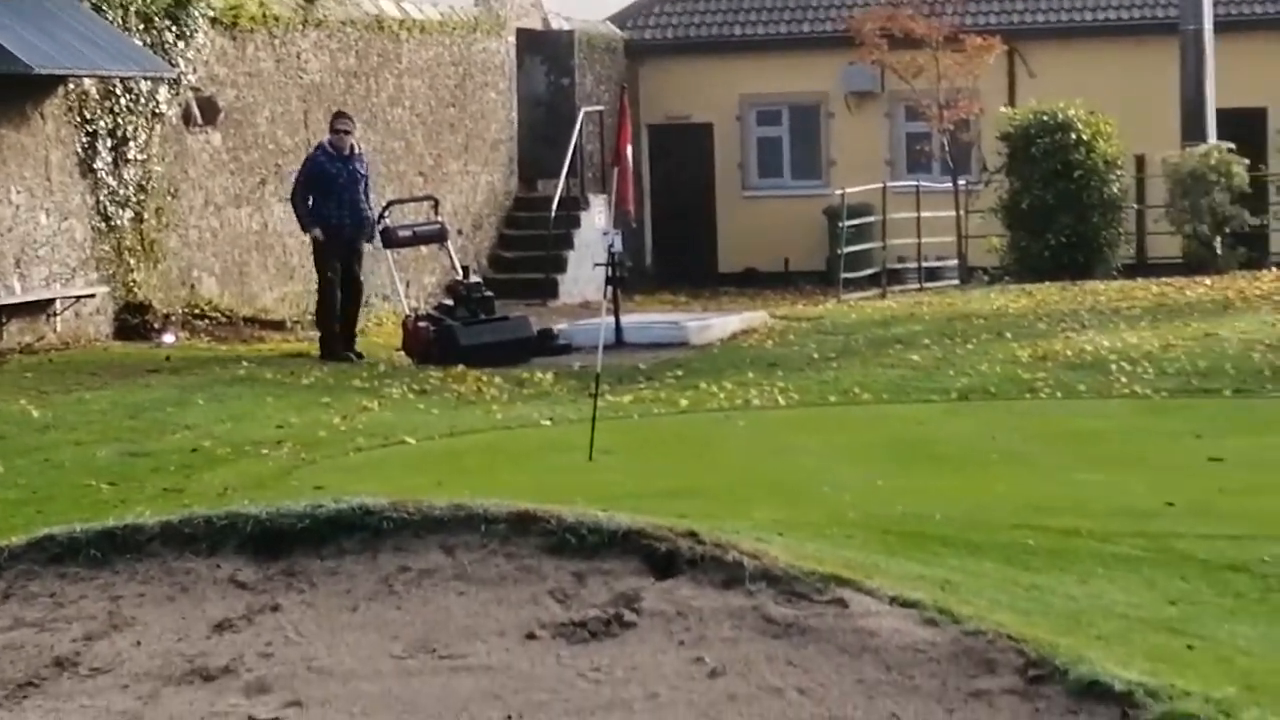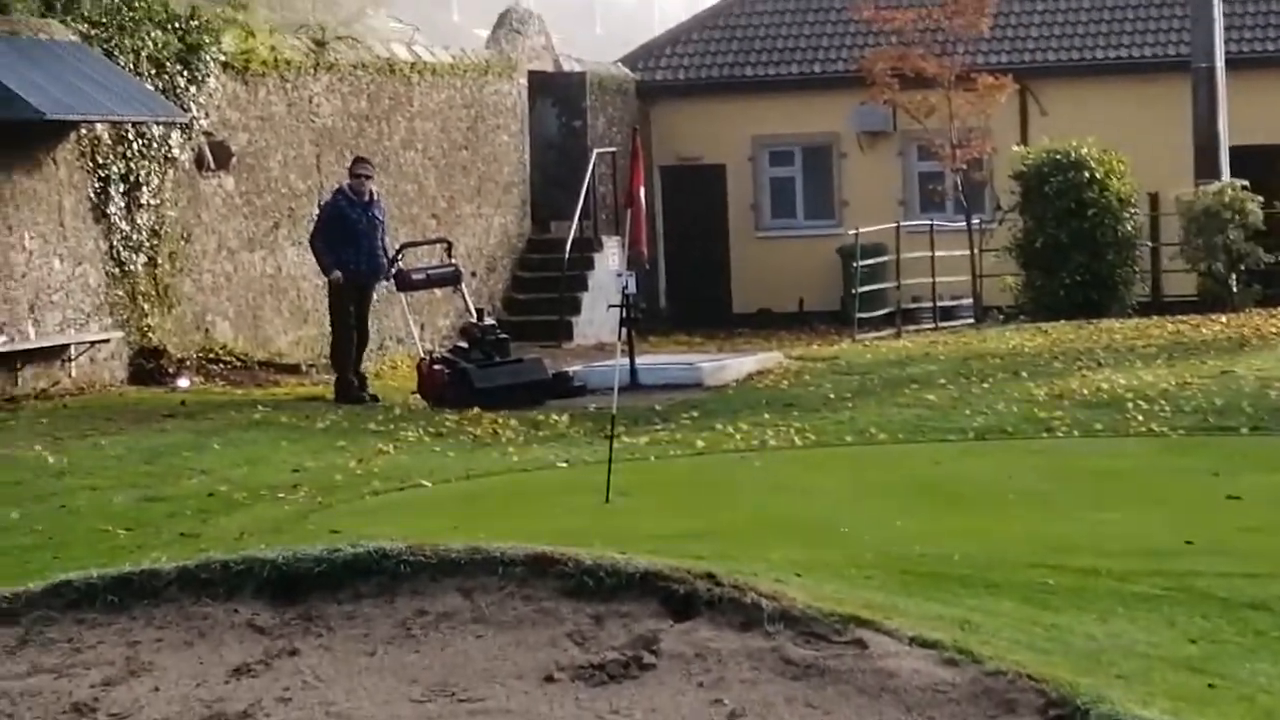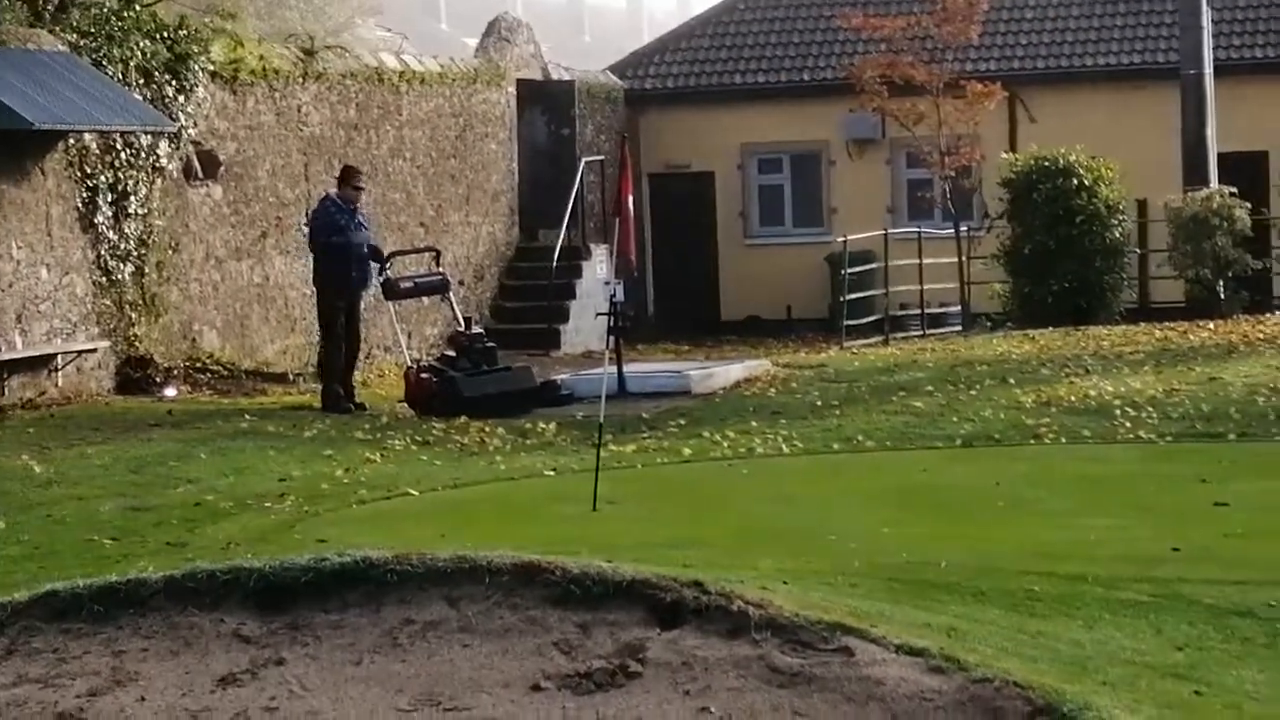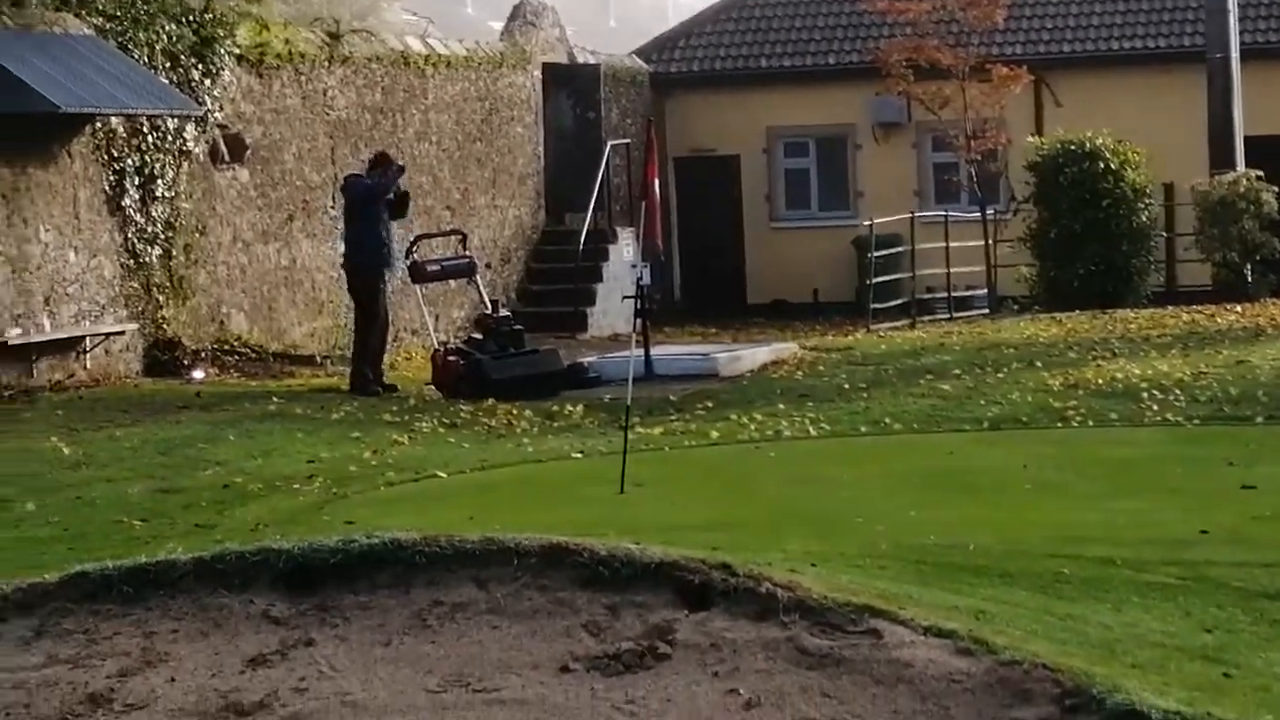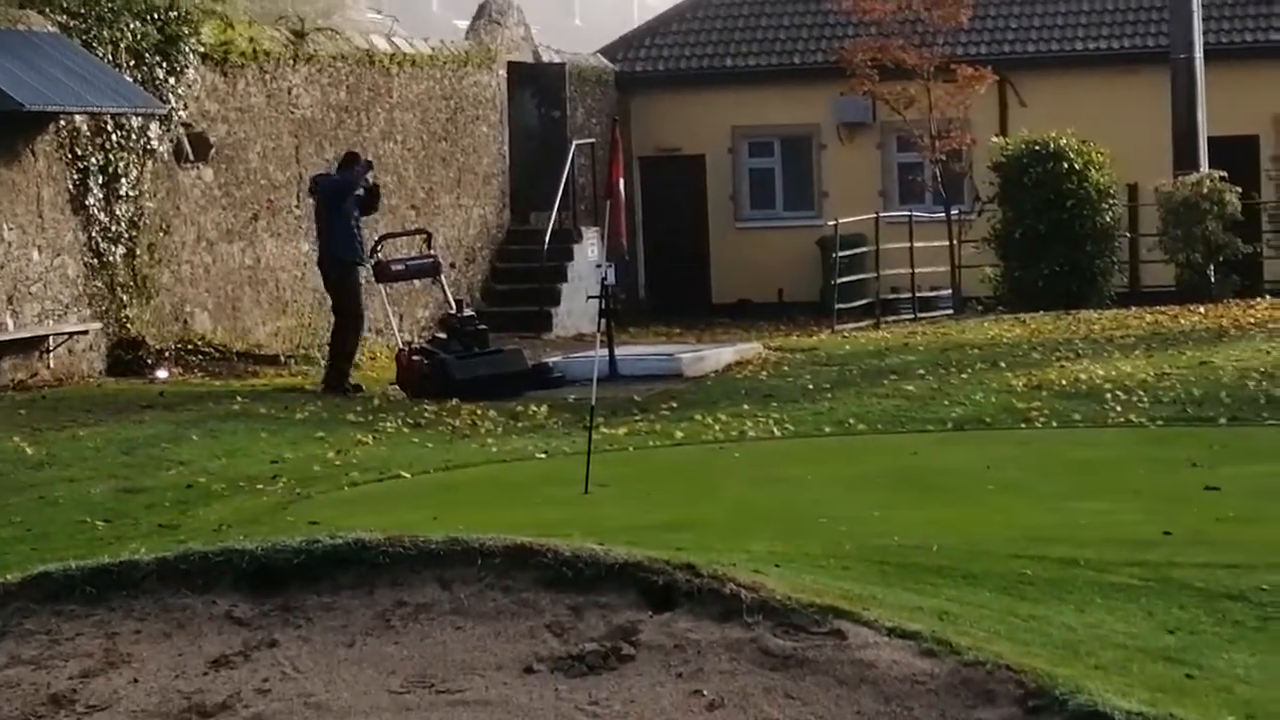
dt=0.3s
person 1, frame 1
left shoulder: (360, 160)
right shoulder: (317, 160)
right elbow: (299, 196)
left wrist: (369, 224)
right wrist: (310, 226)
left hip: (354, 235)
right hip: (328, 235)
left knee: (353, 287)
right knee: (330, 288)
left ankle: (346, 340)
right ankle: (331, 345)
person 1, frame 2
left shoulder: (377, 205)
right shoulder: (336, 204)
right elbow: (318, 240)
left wrist: (386, 264)
right wrist: (330, 268)
left hip: (368, 279)
right hip: (344, 278)
left knee: (361, 331)
right knee: (344, 330)
left ankle: (357, 382)
right ankle: (345, 387)
person 1, frame 3
left shoulder: (357, 212)
right shoulder: (326, 211)
right elbow: (316, 243)
left wrist: (373, 251)
right wrist: (347, 243)
left hip: (353, 287)
right hip: (332, 286)
left knee: (352, 341)
right knee: (333, 341)
left ankle: (345, 393)
right ankle: (332, 396)
person 1, frame 4
left shoulder: (375, 192)
right shoulder: (358, 187)
left elbow: (394, 211)
right elbow: (381, 189)
left wrist: (400, 194)
right wrist: (395, 174)
left hip: (374, 265)
right hip: (363, 266)
left knee: (380, 322)
right knee: (370, 321)
left ankle: (374, 375)
right ankle: (361, 378)
person 1, frame 5
left shoulder: (347, 194)
right shoulder: (329, 187)
left elbow: (368, 207)
right elbow: (348, 182)
left wrist: (370, 187)
right wrist: (363, 169)
left hip: (344, 262)
right hip: (338, 262)
left knee: (345, 319)
right knee: (353, 318)
left ankle: (337, 377)
right ankle: (336, 376)
